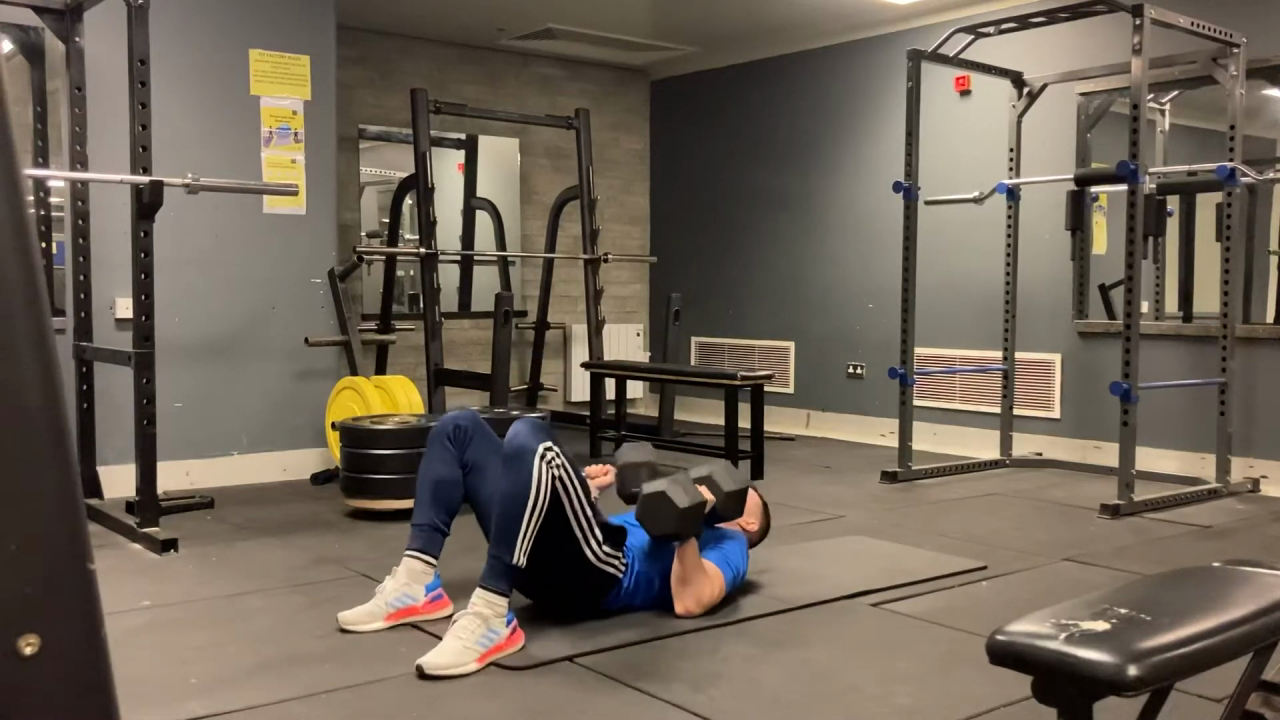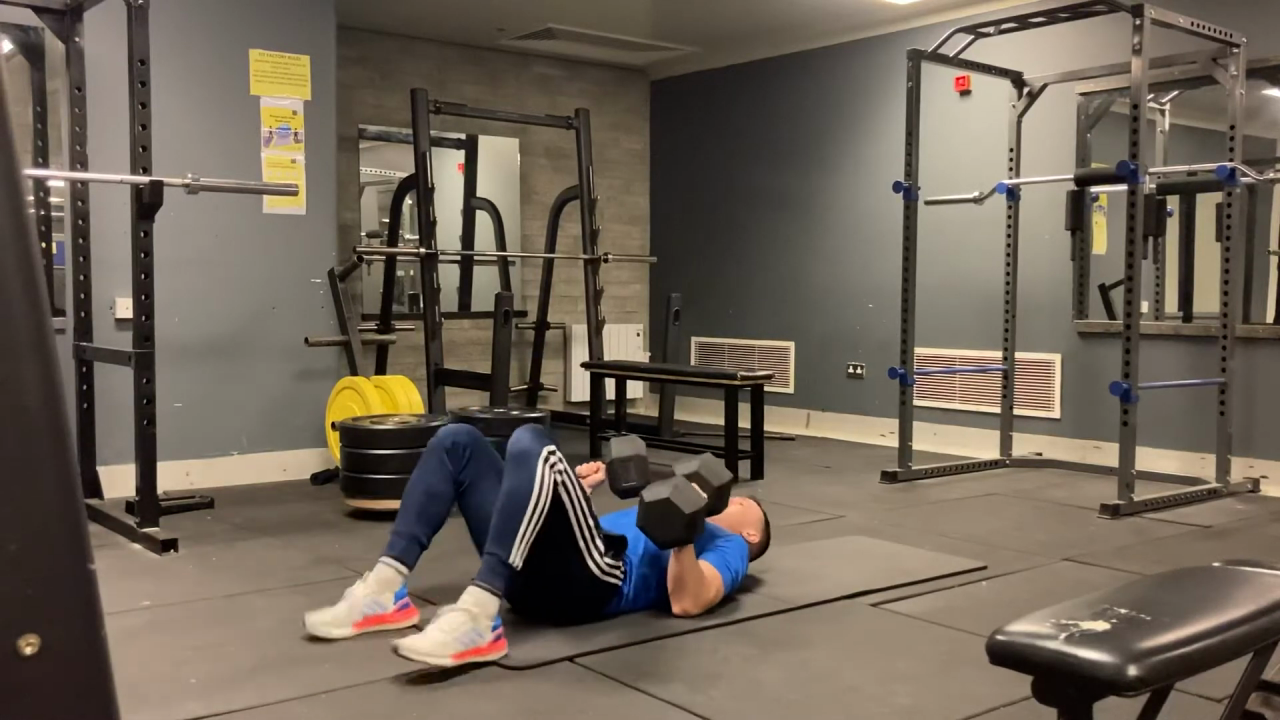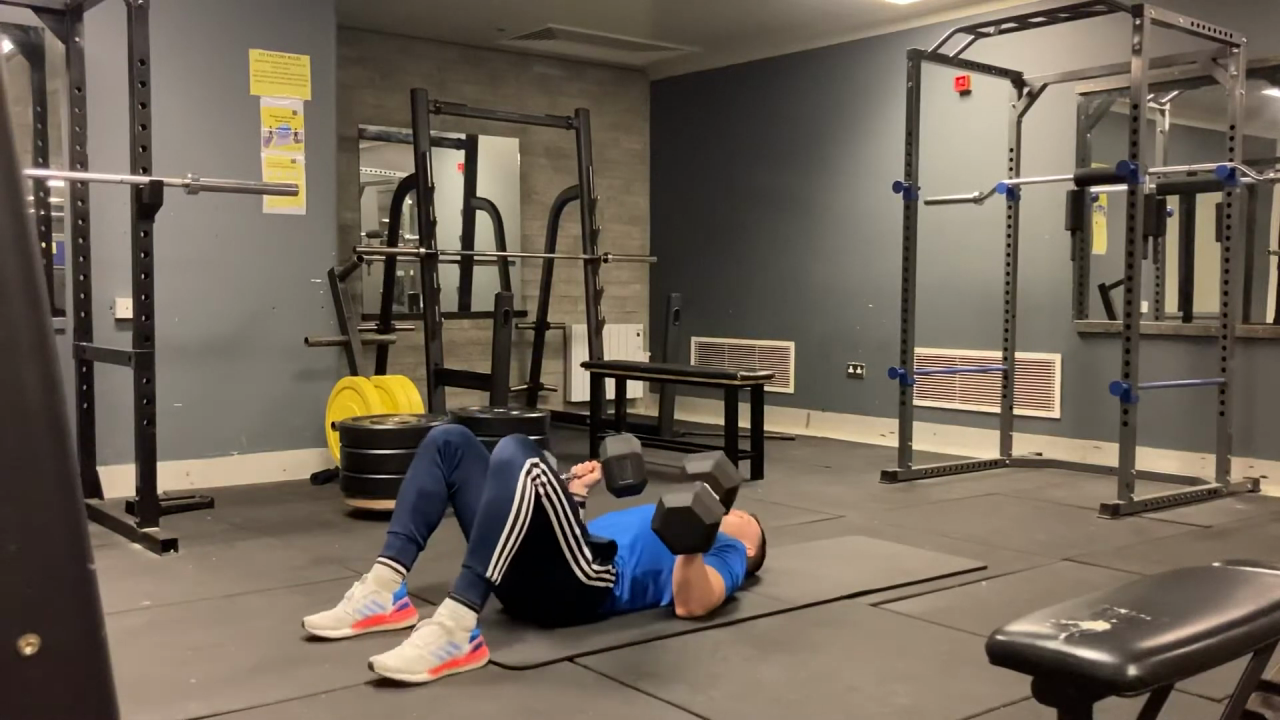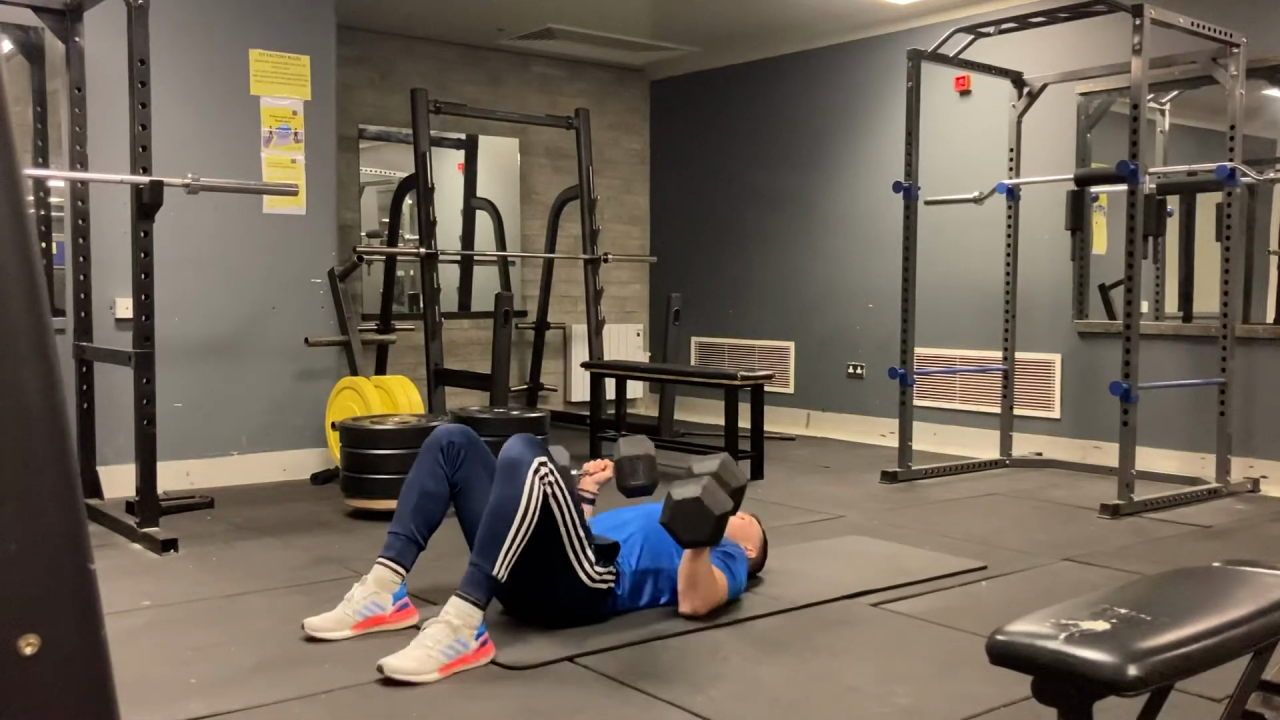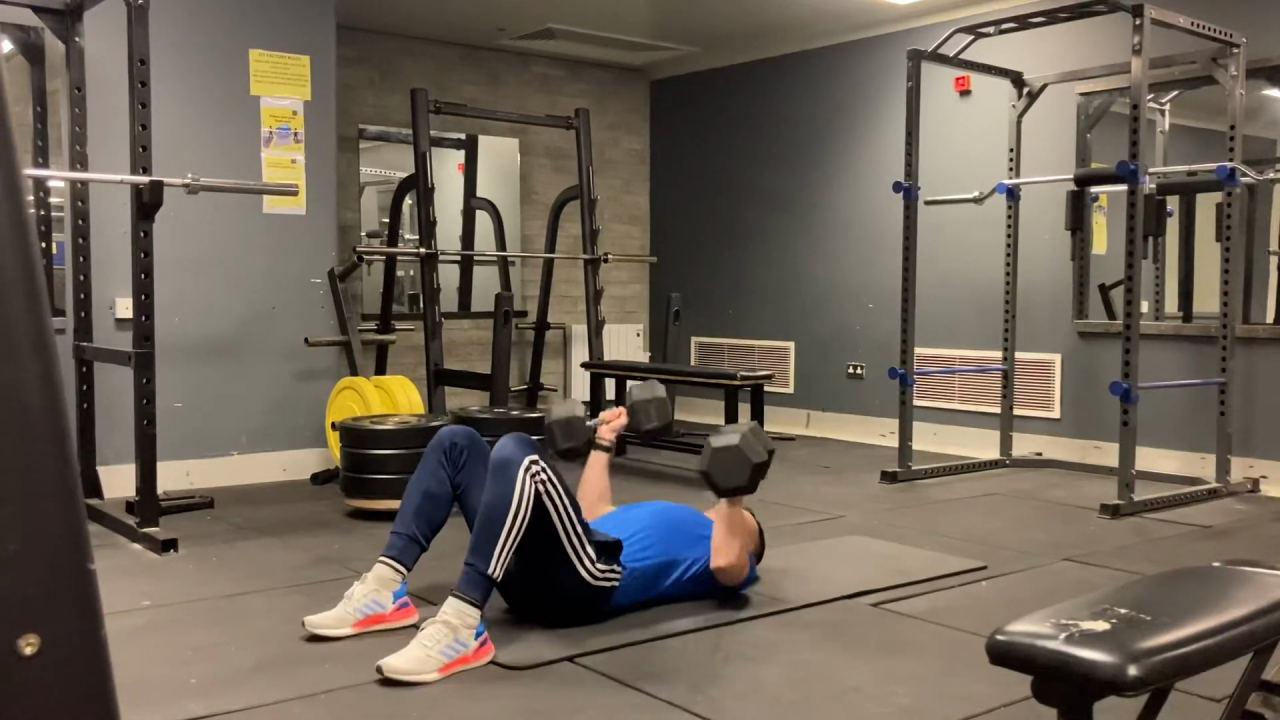
dt=0.4s
person 1, frame 1
left shoulder: (728, 546)
left elbow: (689, 603)
right wrist: (586, 492)
left hip: (594, 571)
right hip: (542, 560)
left knee: (531, 438)
right knee: (460, 427)
left ankle: (491, 616)
right ankle: (417, 583)
person 1, frame 2
left shoulder: (727, 549)
left elbow: (684, 602)
right wrist: (580, 492)
left hip: (591, 580)
right hip: (536, 570)
left knee: (532, 444)
right knee: (456, 441)
left ankle: (478, 617)
right ankle: (386, 591)
person 1, frame 3
left shoulder: (725, 553)
right shoulder: (657, 528)
left elbow: (690, 604)
right wrist: (575, 496)
left hip: (582, 583)
right hip: (529, 573)
left knee: (517, 455)
right knee: (449, 440)
left ankle: (455, 627)
right ankle: (384, 589)
person 1, frame 4
left shoulder: (727, 559)
right shoulder: (666, 533)
left elbow: (693, 602)
right wrist: (585, 493)
left hip: (582, 585)
right hip: (528, 574)
left knee: (524, 453)
right knee: (452, 442)
left ankle: (462, 626)
right ankle: (385, 592)
person 1, frame 5
left shoulder: (730, 567)
right shoulder: (672, 527)
left elbow: (728, 562)
right elbow: (591, 511)
left wrist: (734, 489)
right wrist: (604, 443)
left hip: (586, 581)
right hip: (533, 572)
left knee: (516, 453)
right knee: (457, 442)
left ankle: (461, 626)
right ankle: (385, 590)
